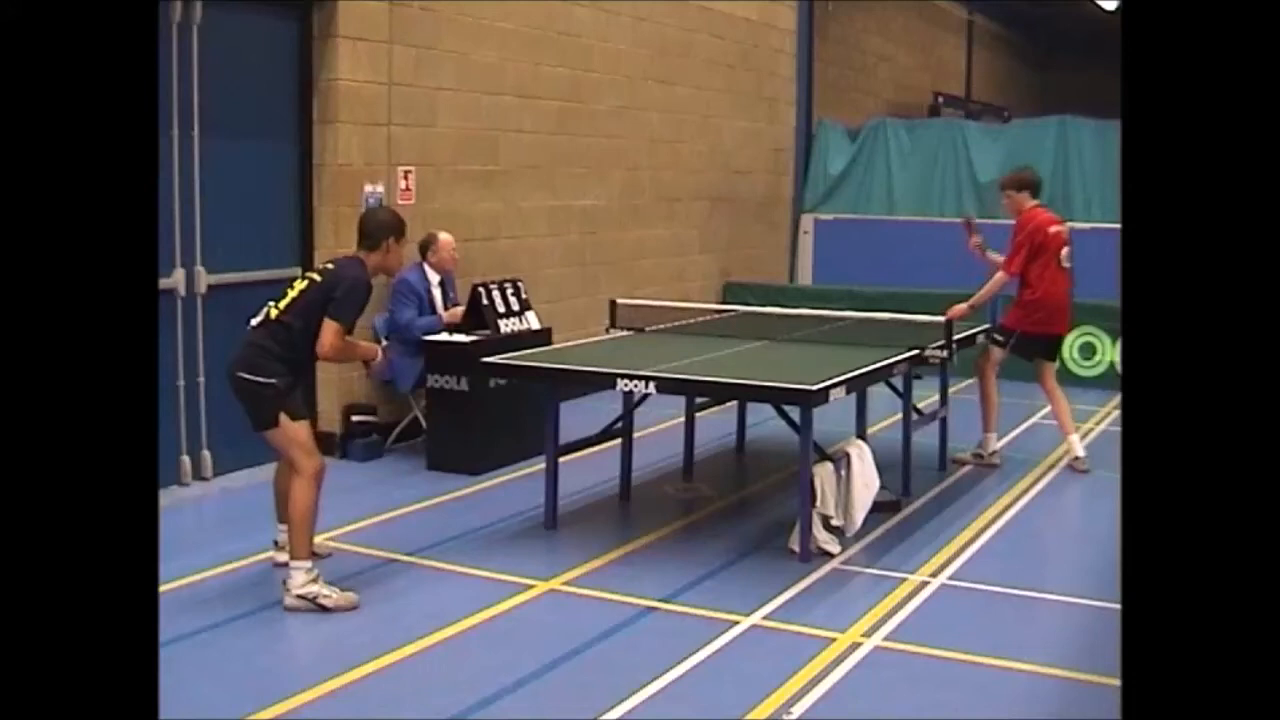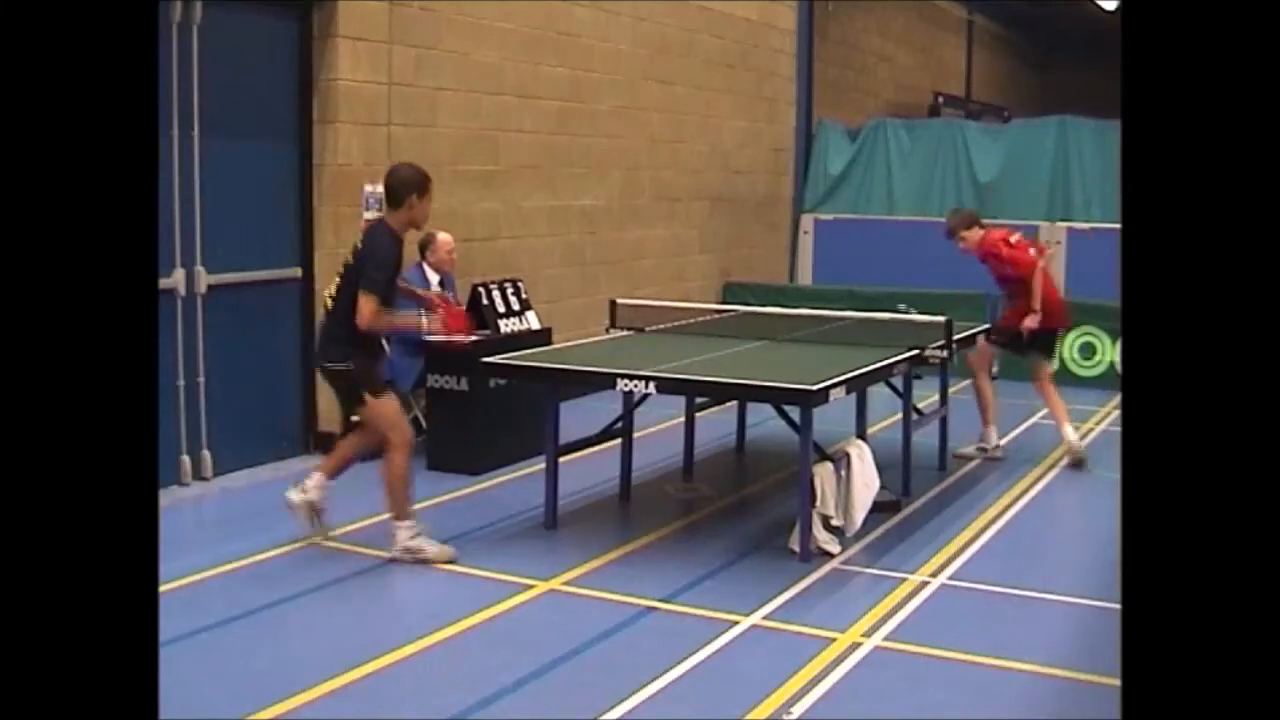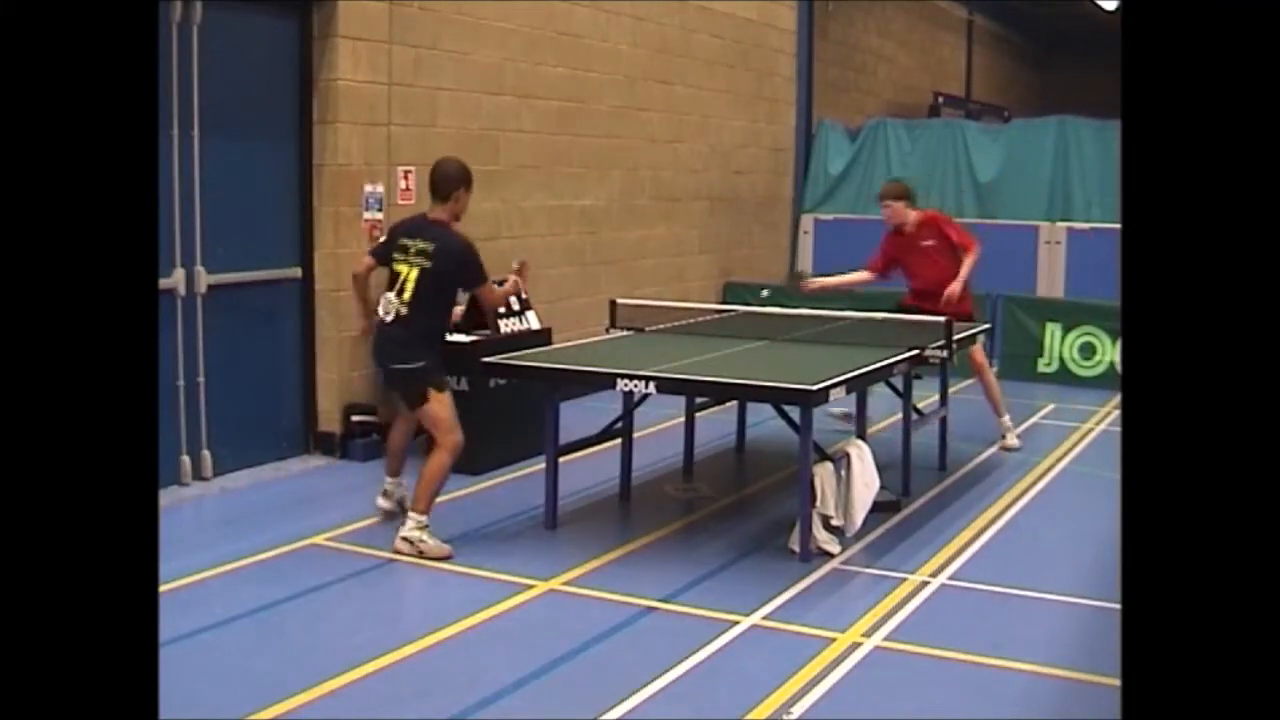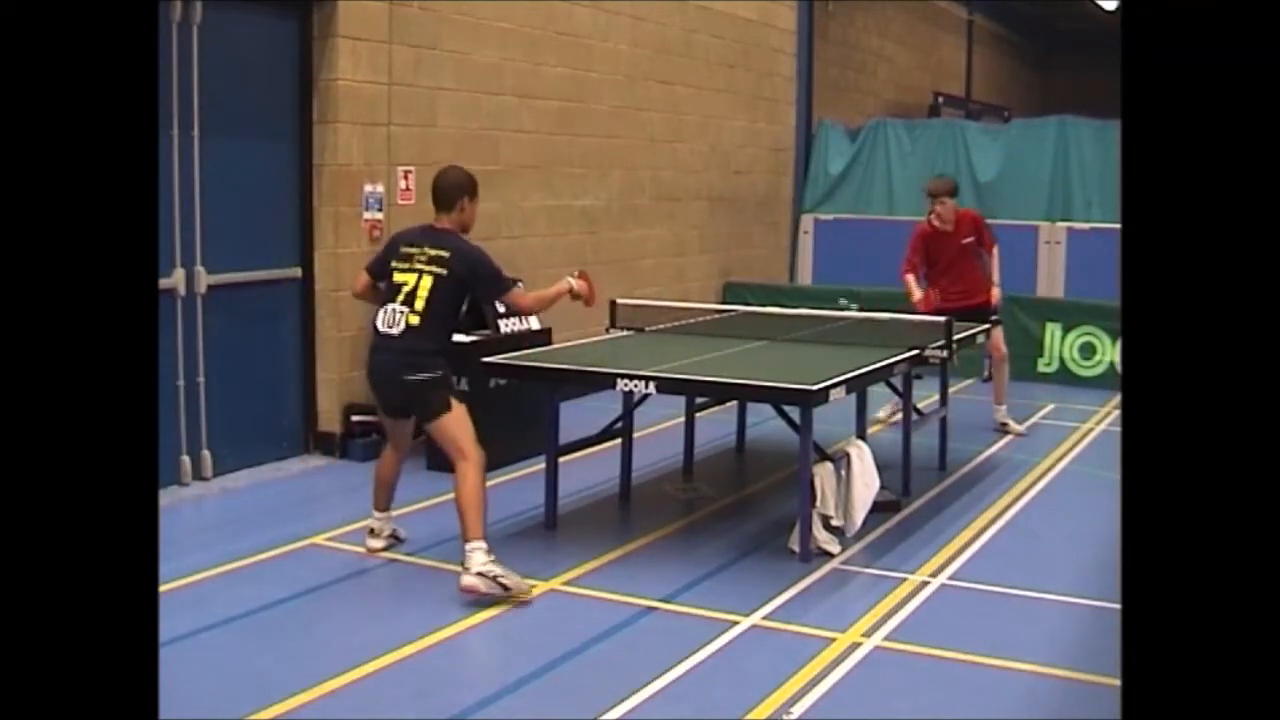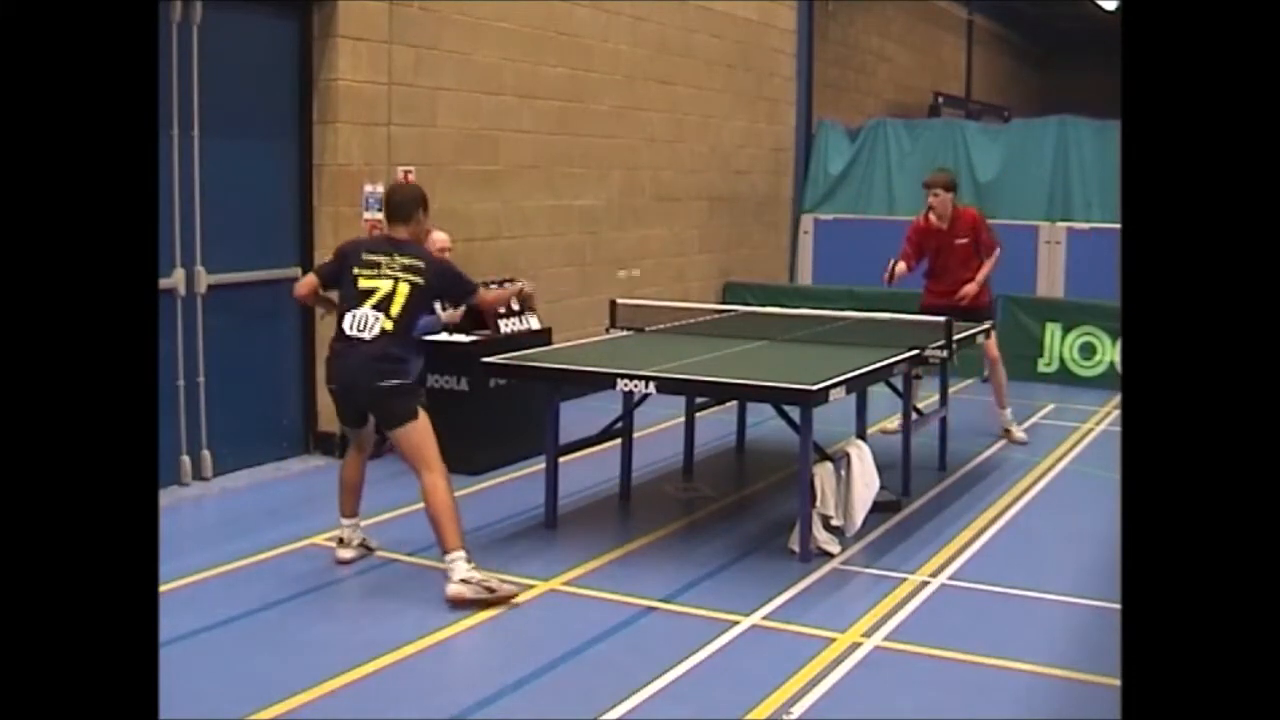
dt=1s
person 1, frame 1
left shoulder: (340, 268)
right shoulder: (356, 281)
right elbow: (326, 348)
left wrist: (359, 348)
right wrist: (366, 352)
left hip: (258, 366)
right hip: (263, 373)
left knee: (293, 454)
right knee: (309, 466)
left ankle: (287, 541)
right ankle: (302, 581)
person 1, frame 2
left shoulder: (380, 232)
right shoulder: (384, 246)
right elbow: (367, 318)
right wrist: (416, 323)
left hip: (343, 351)
right hip: (347, 356)
left knee: (374, 431)
right knee: (400, 438)
left ankle: (310, 490)
right ankle: (405, 536)
person 1, frame 3
left shoulder: (403, 230)
right shoulder: (457, 247)
left elbow: (360, 273)
right elbow: (491, 300)
left wrist: (369, 315)
right wrist: (512, 286)
left hip: (388, 345)
right hip: (414, 355)
left knee: (408, 418)
right knee: (449, 440)
left ankle: (391, 492)
right ankle: (413, 532)
person 1, frame 4
left shoulder: (402, 242)
right shoulder: (466, 256)
left elbow: (361, 288)
right elbow: (523, 304)
right wrist: (569, 286)
left hip: (381, 363)
right hip: (420, 369)
left knee: (397, 444)
right knee: (470, 459)
left ankle: (379, 528)
right ankle: (478, 563)
person 1, frame 5
left shoulder: (353, 251)
right shoulder: (432, 267)
left elbow: (302, 291)
right elbow: (485, 300)
right wrist: (515, 291)
left hip: (341, 371)
right hip: (387, 377)
left knee: (358, 446)
right knee: (432, 470)
left ankle: (350, 537)
right ankle: (460, 572)
person 2, frame 1
left shoulder: (1029, 223)
right shoulder: (1053, 222)
left elbow: (1008, 273)
left wrist: (969, 305)
right wrist: (986, 253)
left hip: (1032, 311)
right hip: (1056, 313)
left knee: (986, 364)
right knee: (1047, 379)
left ankle: (988, 447)
right ankle: (1077, 451)
person 2, frame 2
left shoulder: (992, 246)
right shoulder: (1005, 235)
left elbow: (1034, 268)
right elbow: (1040, 259)
left wrist: (1034, 312)
left hip: (1033, 312)
right hip: (1053, 311)
left knee: (977, 361)
right knee: (1043, 380)
left ankle: (990, 441)
right ankle: (1071, 440)
person 2, frame 3
left shoulder: (936, 221)
right shoulder: (892, 238)
left elbow: (972, 249)
right elbow: (870, 273)
left wrist: (959, 281)
right wrist: (823, 282)
left hip: (954, 305)
right hip: (917, 304)
left knee: (978, 362)
left ankle: (1006, 427)
person 2, frame 4
left shoulder: (972, 219)
right shoulder: (922, 232)
left elbow: (991, 248)
right elbow: (910, 271)
left wrist: (995, 284)
right wrist: (915, 291)
left hip: (978, 299)
right hip: (940, 303)
left knee: (1000, 353)
left ankle: (1001, 416)
right ankle: (898, 402)
person 2, frame 5
left shoulder: (972, 219)
right shoulder: (920, 226)
left elbow: (993, 252)
right elbow: (907, 260)
left wrist: (977, 282)
right wrist: (895, 271)
left hip: (973, 298)
right hip: (936, 299)
left knee: (993, 357)
left ankle: (1007, 421)
